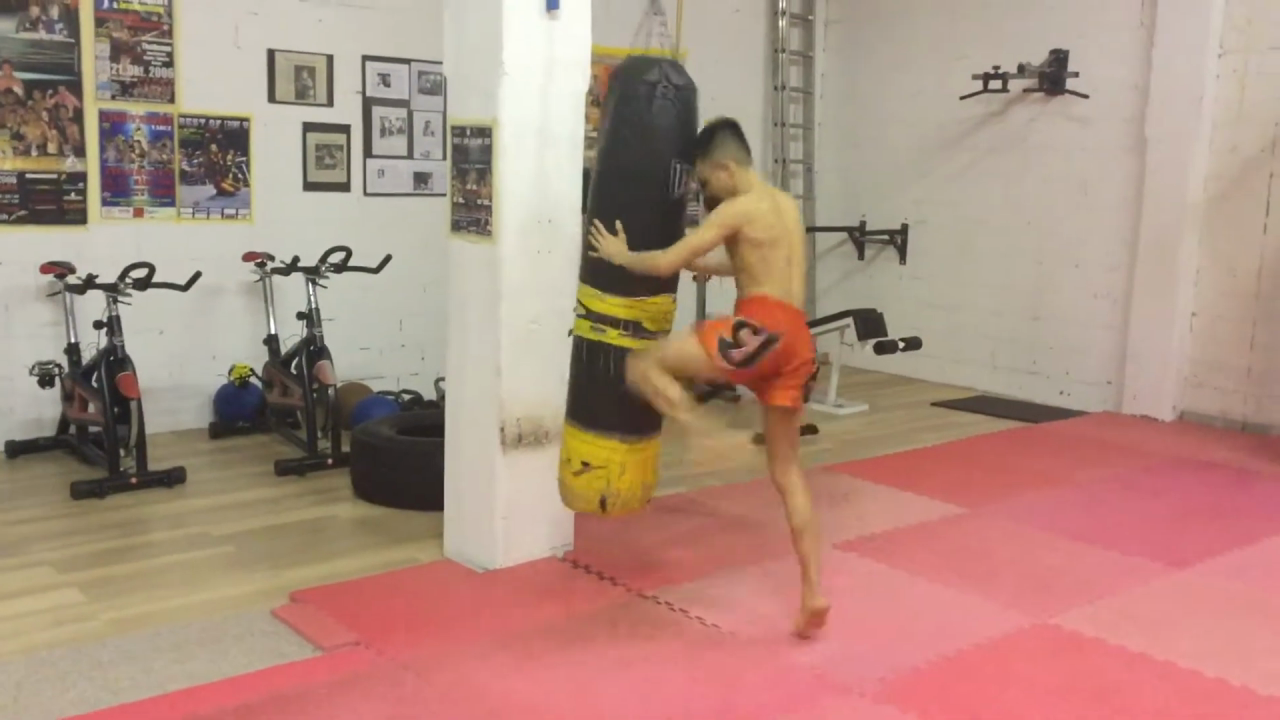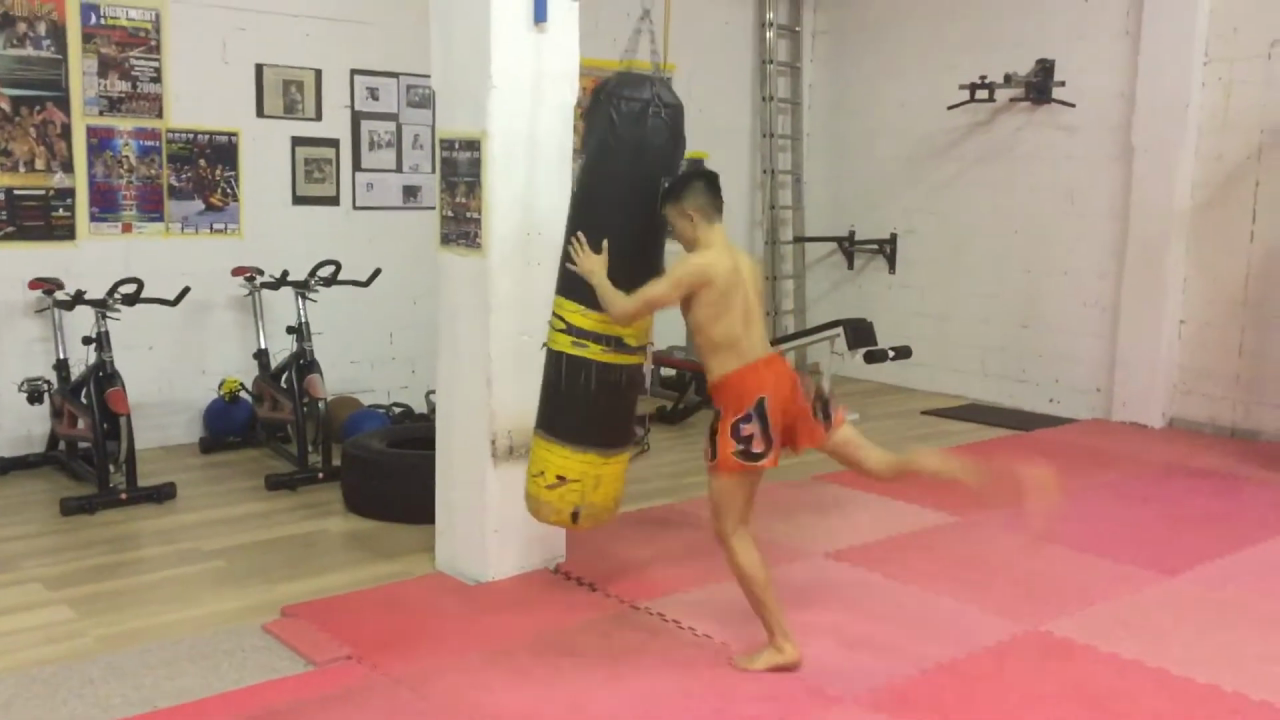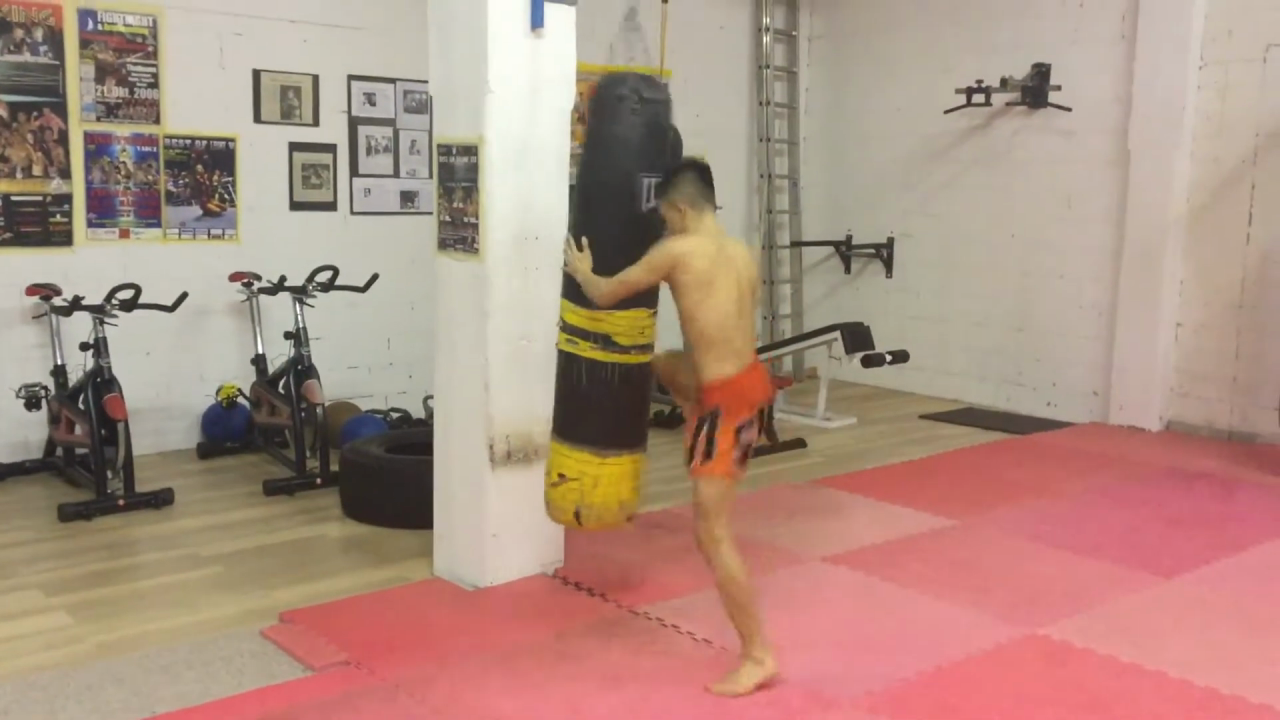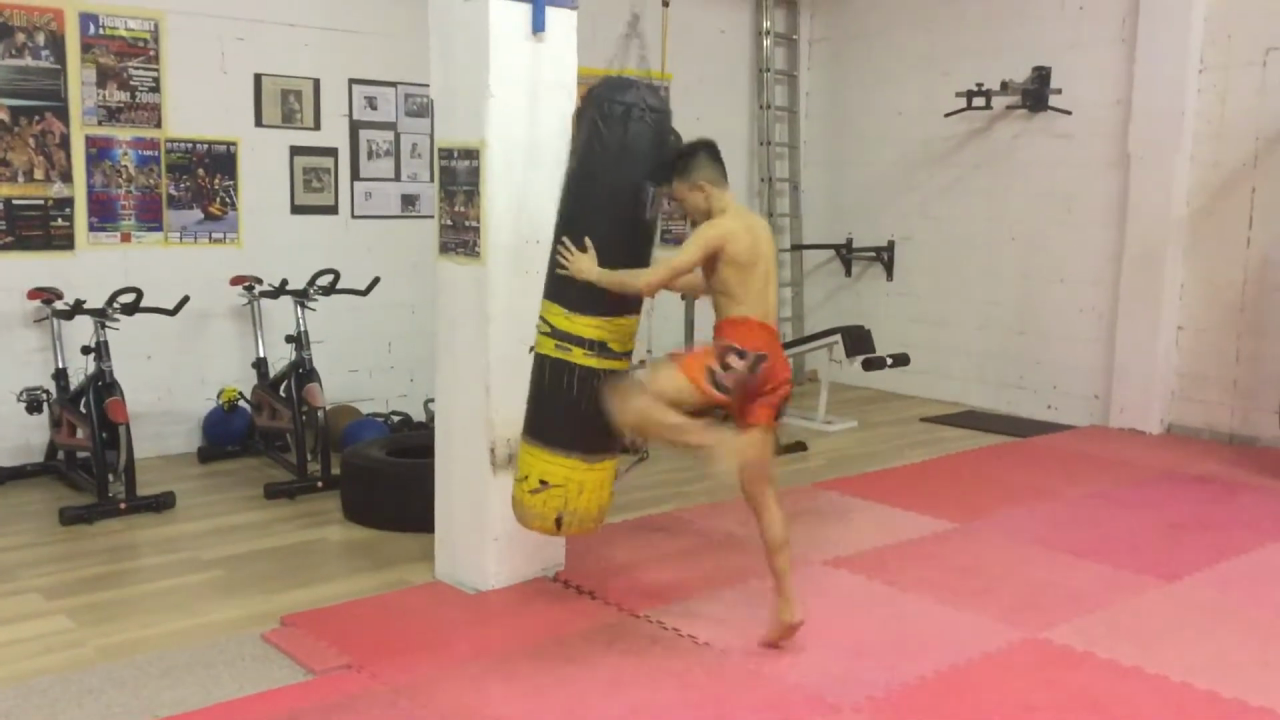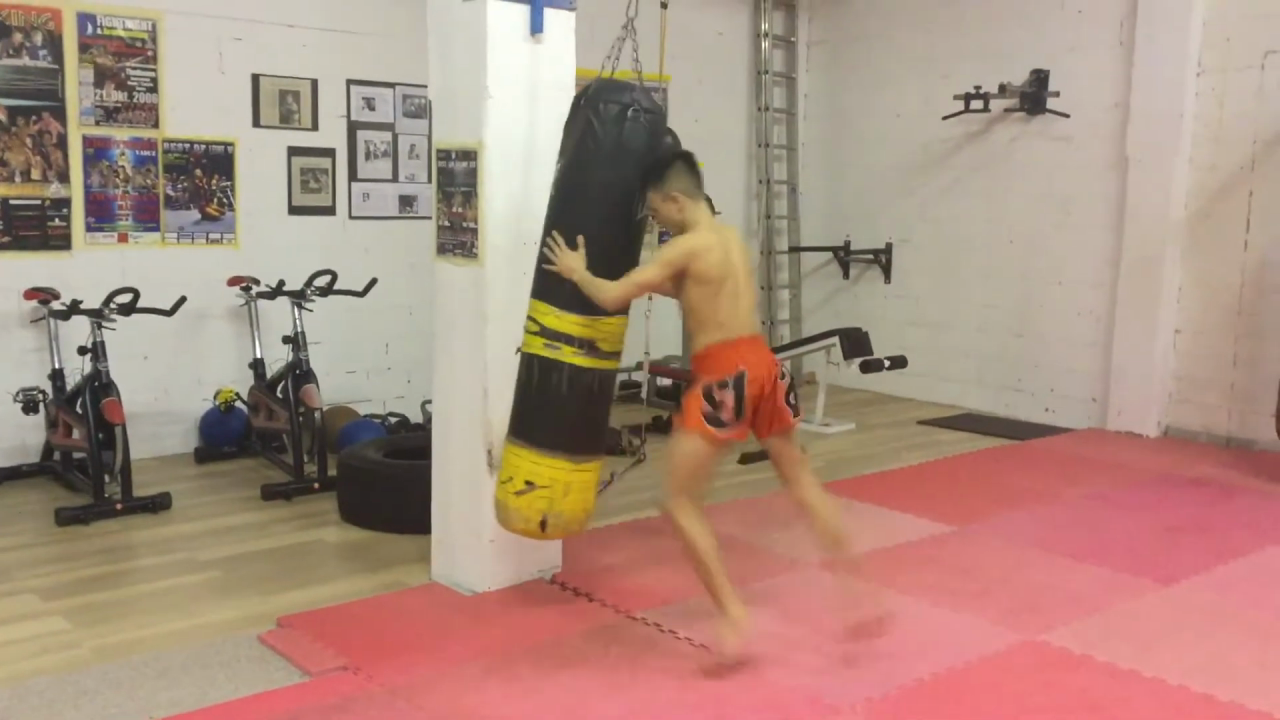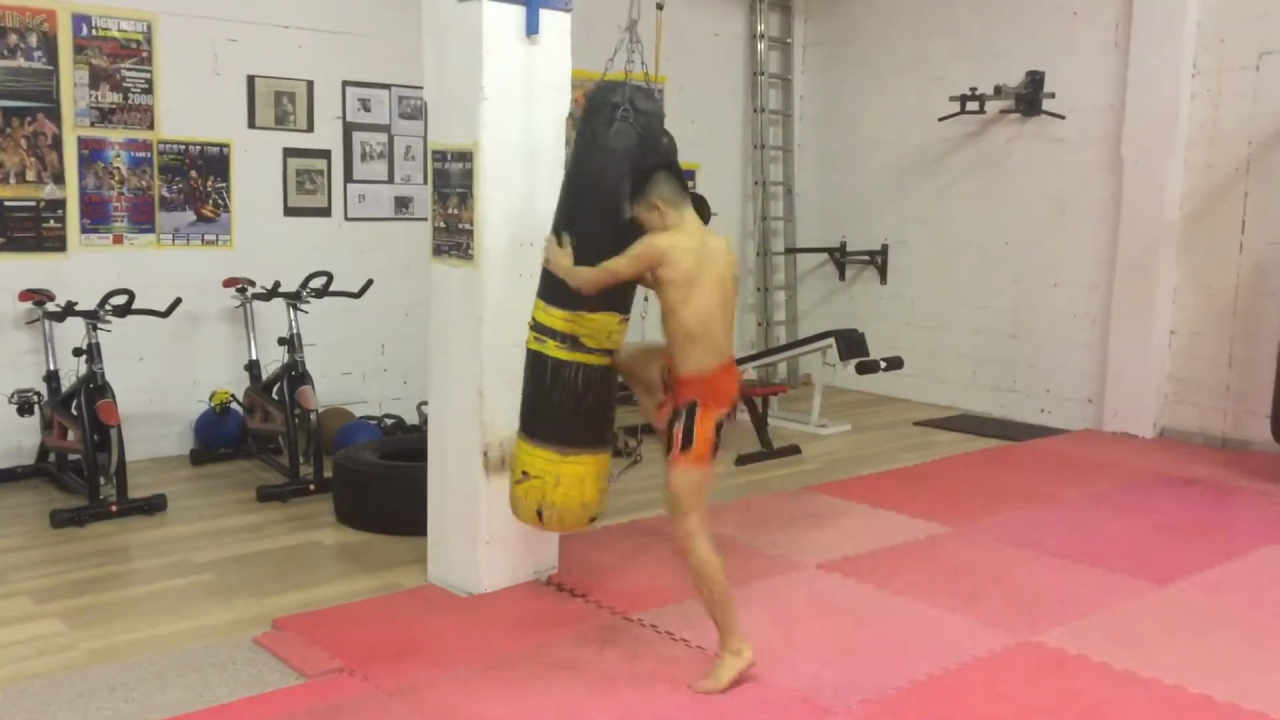
dt=0.4s
person 1, frame 1
left shoulder: (736, 209)
right shoulder: (788, 206)
left elbow: (665, 263)
left wrist: (619, 255)
right wrist: (696, 260)
left hip: (757, 330)
right hip: (794, 339)
left knee: (639, 366)
right knee: (786, 472)
right ankle: (813, 591)
person 1, frame 2
left shoulder: (695, 267)
right shoulder: (741, 261)
left elbow: (623, 312)
left wrist: (596, 275)
left hip: (744, 399)
right hip: (781, 384)
left knee: (730, 531)
right knee: (879, 466)
left ankle: (781, 644)
right ankle: (982, 473)
person 1, frame 3
left shoulder: (676, 250)
right shoulder: (742, 254)
left elbow: (606, 295)
left wrist: (580, 271)
left hip: (726, 400)
right hip: (749, 378)
left knee: (712, 533)
right knee: (662, 366)
left ankle: (758, 656)
person 1, frame 4
left shoulder: (718, 229)
right shoulder: (757, 226)
left elbow: (650, 281)
left wrist: (591, 272)
right wrist: (671, 279)
left hip: (739, 353)
right hip: (770, 362)
left knee: (622, 402)
right knee: (758, 495)
left ankle: (721, 445)
right ankle: (786, 606)
person 1, frame 5
left shoulder: (685, 247)
right shoulder: (731, 238)
left elbow: (612, 298)
left wrist: (576, 272)
right wrist: (651, 279)
left hip: (725, 376)
right hip: (765, 368)
left knee: (679, 503)
right knee: (804, 486)
left ankle: (733, 622)
person 1, frame 6
left shoulder: (660, 247)
right shoulder: (722, 248)
left elbow: (590, 283)
left wrist: (562, 266)
right wrist: (647, 276)
left hip: (700, 394)
right hip: (721, 376)
left knee: (687, 529)
right knee: (627, 360)
left ankle: (734, 647)
